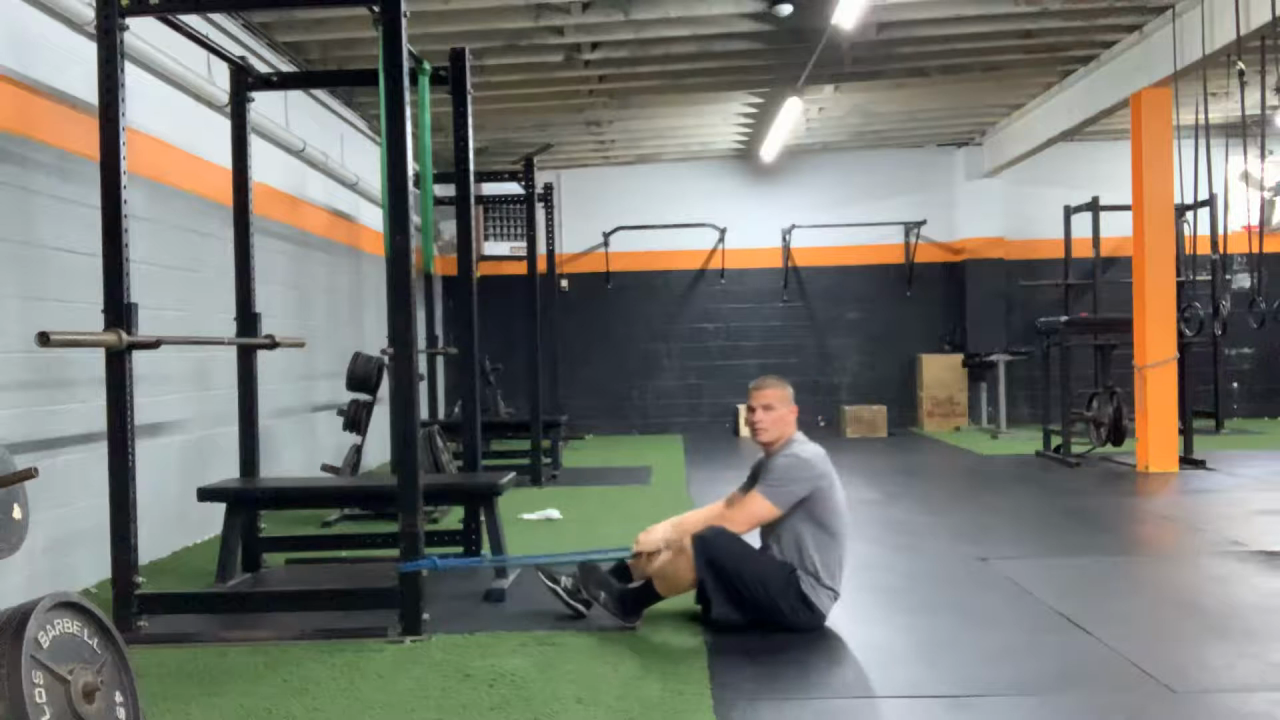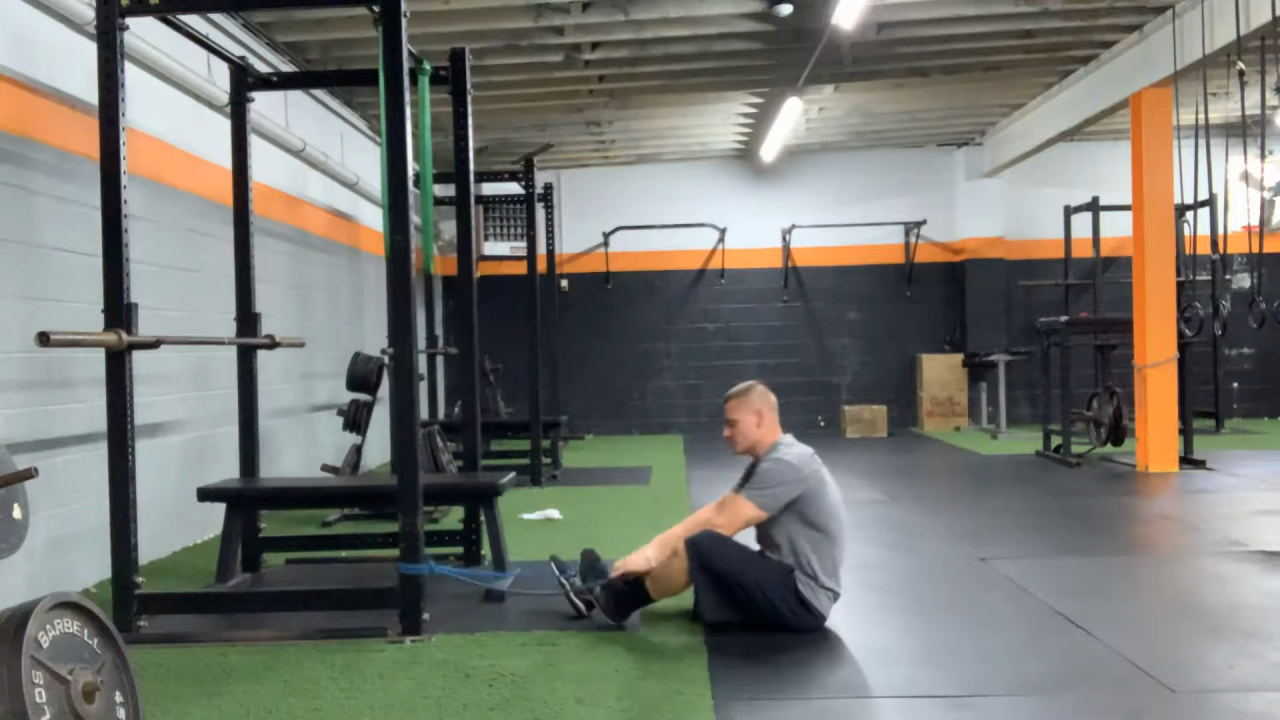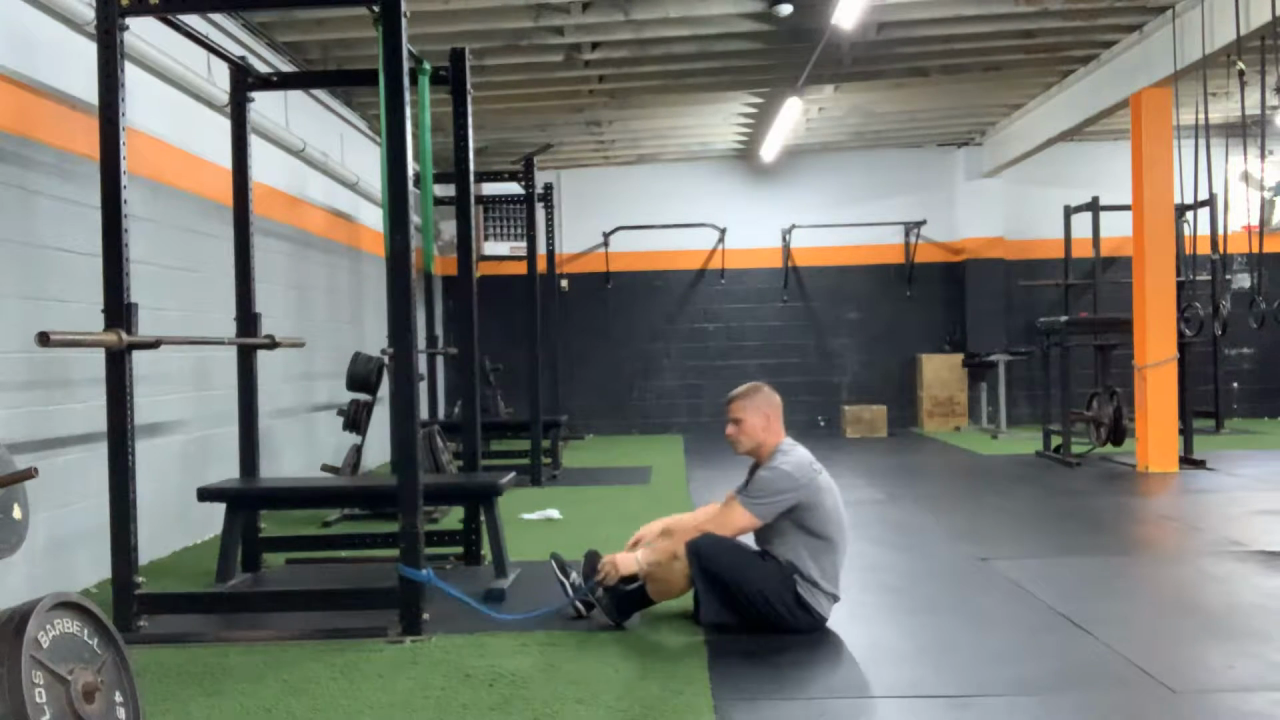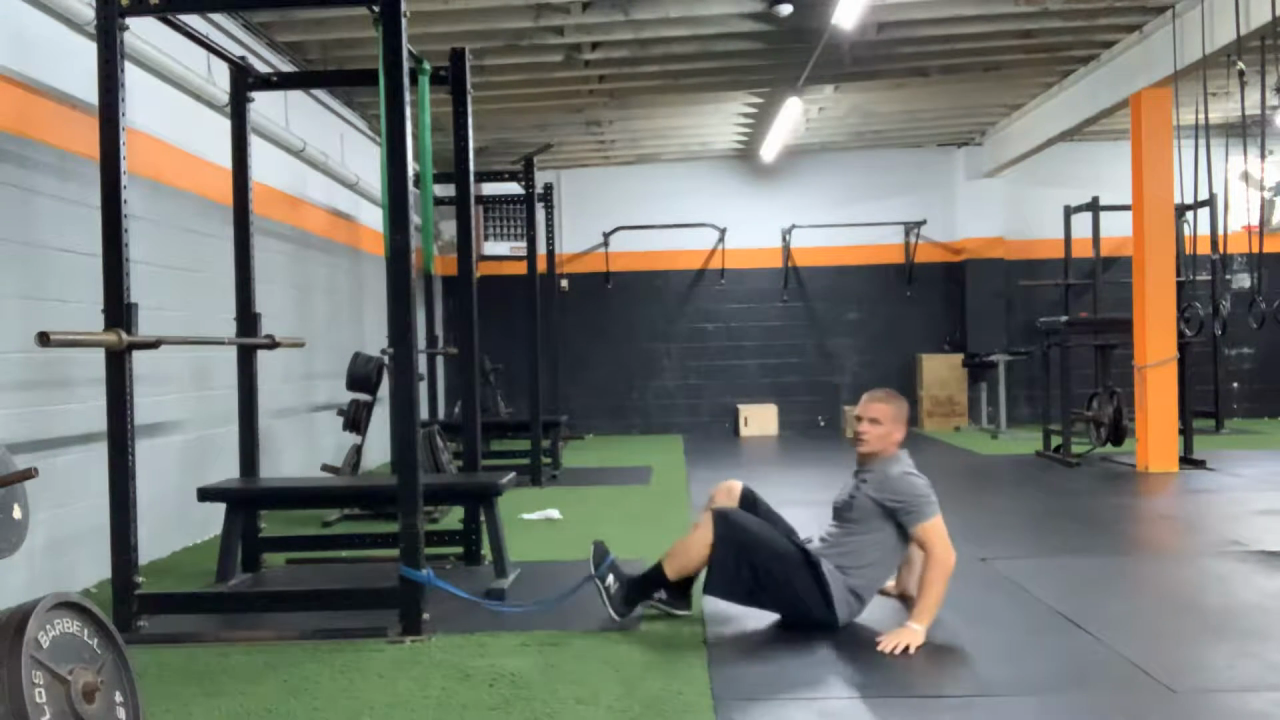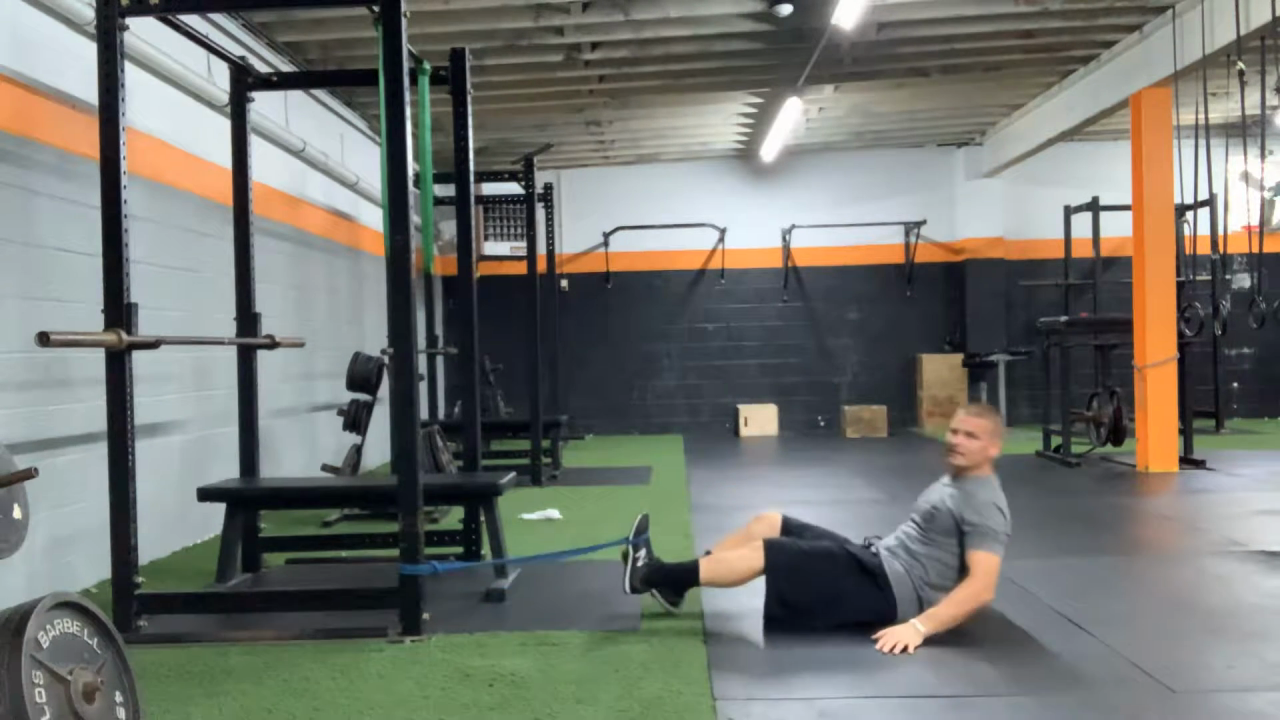
dt=1s
person 1, frame 1
left shoulder: (799, 461)
right shoulder: (771, 461)
left elbow: (736, 522)
right elbow: (726, 507)
left wrist: (665, 538)
right wrist: (667, 529)
left hip: (803, 600)
right hip: (782, 578)
left knee: (706, 543)
right knee: (682, 541)
left ankle: (628, 603)
right ankle: (586, 590)
person 1, frame 2
left shoulder: (787, 464)
right shoulder: (770, 462)
left elbow: (722, 524)
right elbow: (716, 510)
left wrist: (651, 557)
right wrist: (654, 547)
left hip: (803, 601)
right hip: (785, 579)
left knee: (699, 547)
right knee: (684, 544)
left ankle: (618, 602)
right ankle: (597, 591)
person 1, frame 3
left shoulder: (786, 471)
right shoulder: (774, 462)
left elbow: (715, 528)
right elbow: (723, 510)
left wrist: (640, 559)
right wrist: (664, 524)
left hip: (801, 602)
right hip: (785, 578)
left knee: (696, 549)
right knee: (685, 540)
left ankle: (619, 604)
right ankle: (599, 587)
person 1, frame 4
left shoulder: (900, 480)
right shoulder: (872, 469)
left elbow: (942, 553)
right elbow: (906, 536)
left wrist: (916, 625)
right wrist: (905, 586)
left hip: (824, 598)
right hip: (811, 564)
left knee: (718, 522)
right knee: (729, 492)
left ankle: (631, 593)
right ankle: (675, 591)
person 1, frame 5
left shoulder: (985, 506)
right shoulder: (954, 480)
left elbow: (982, 586)
left wrist: (917, 626)
left hip: (890, 592)
right hip: (874, 561)
left knee: (761, 552)
right knee: (768, 523)
left ankle: (654, 575)
right ankle: (672, 585)
